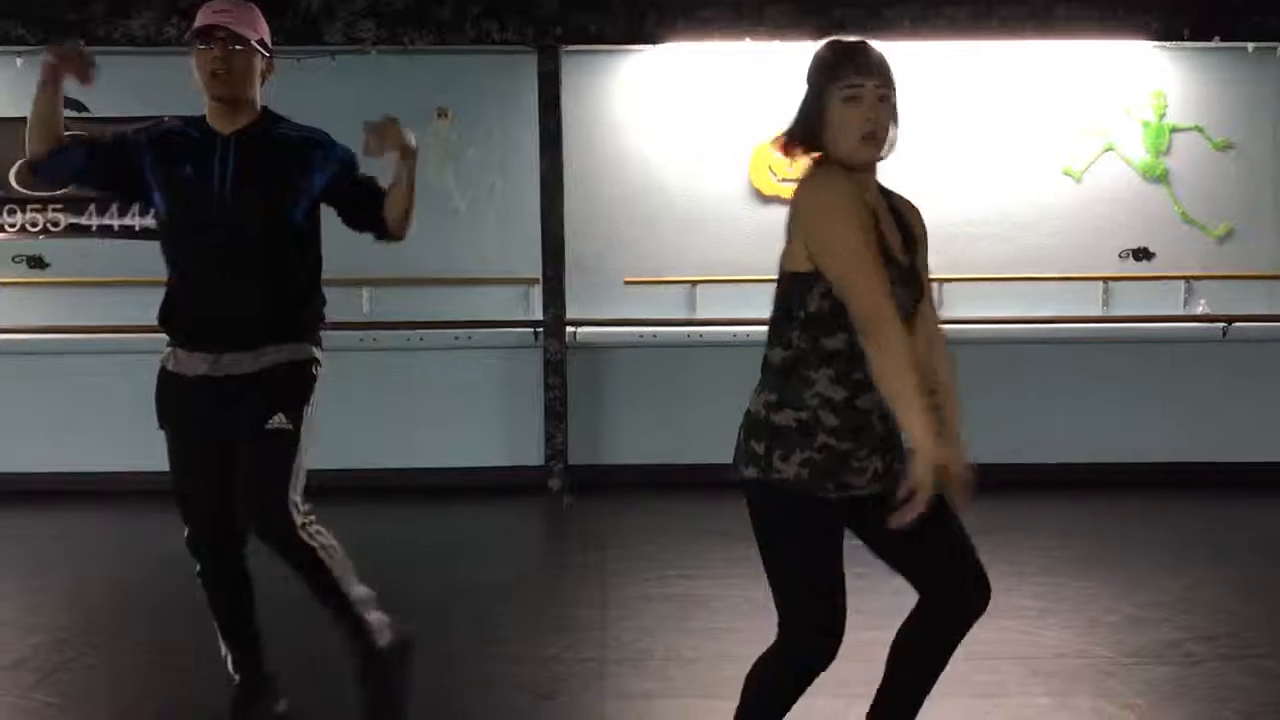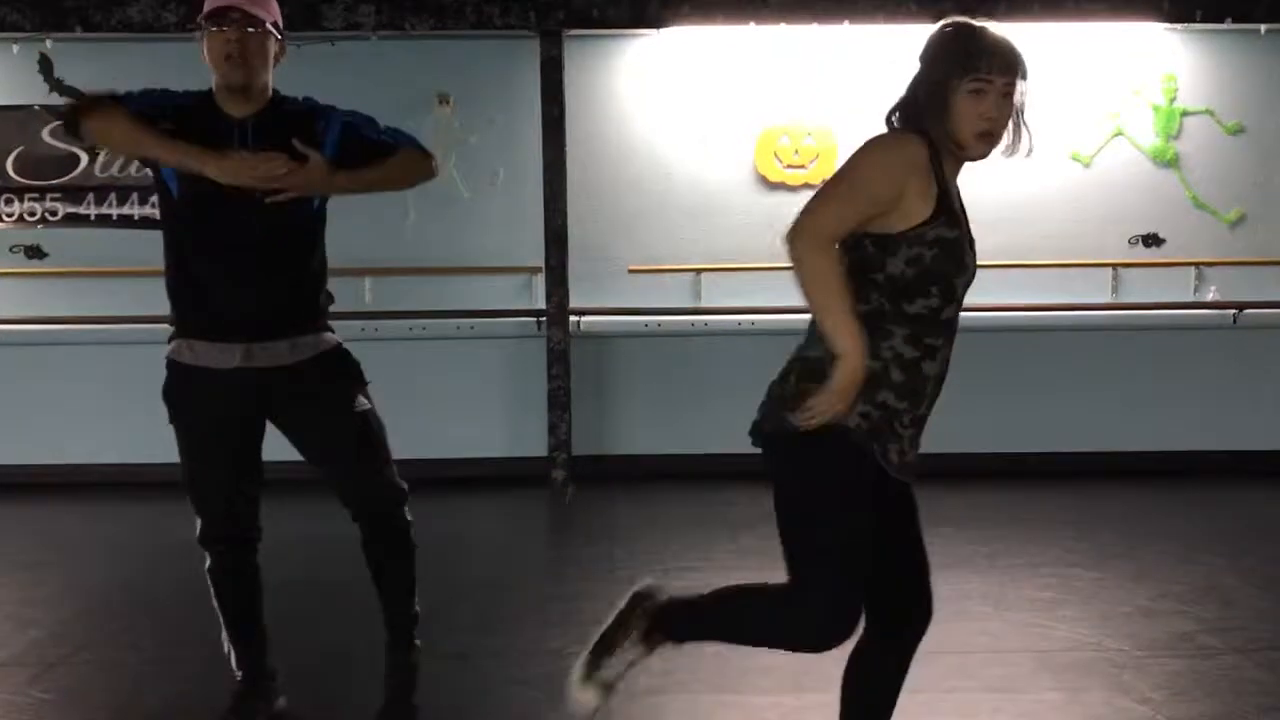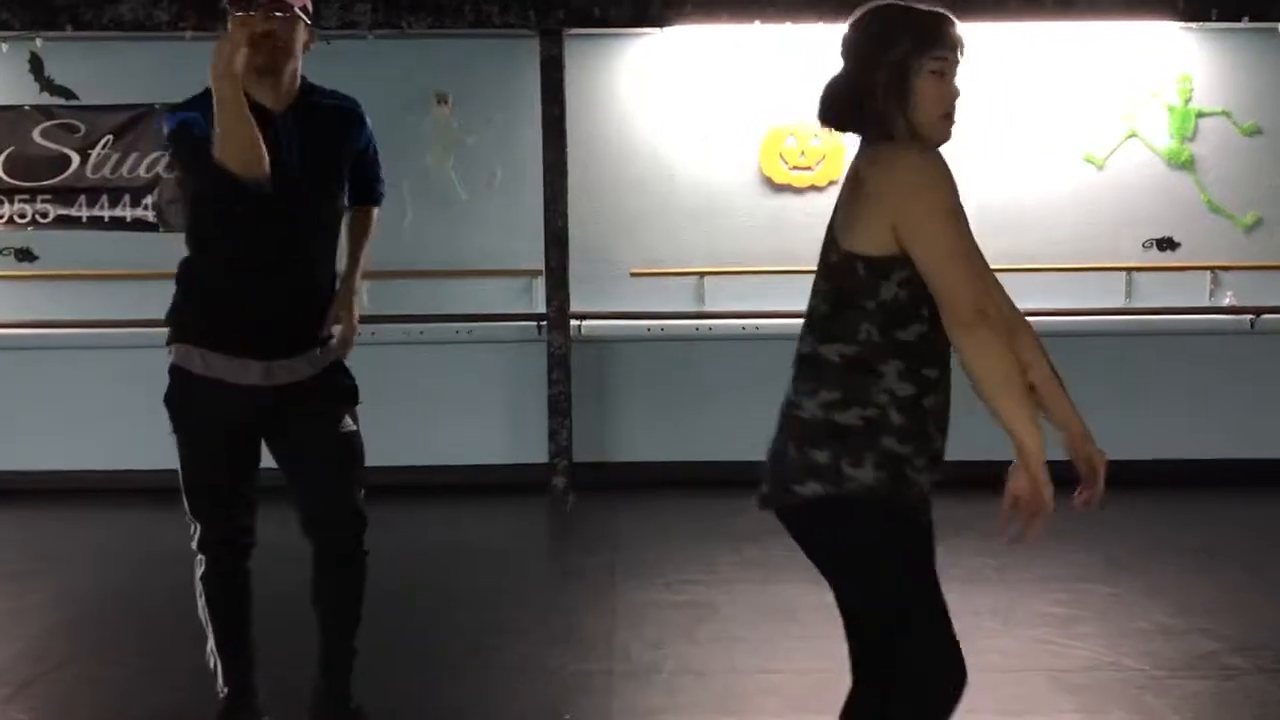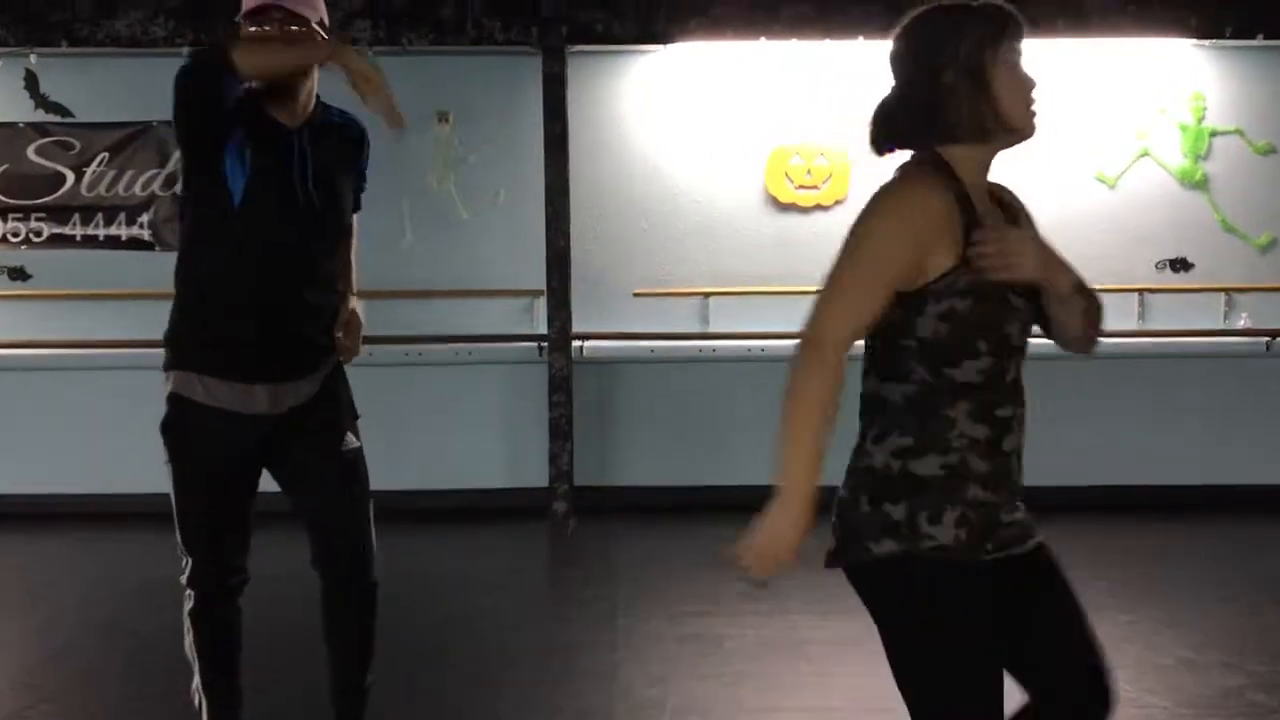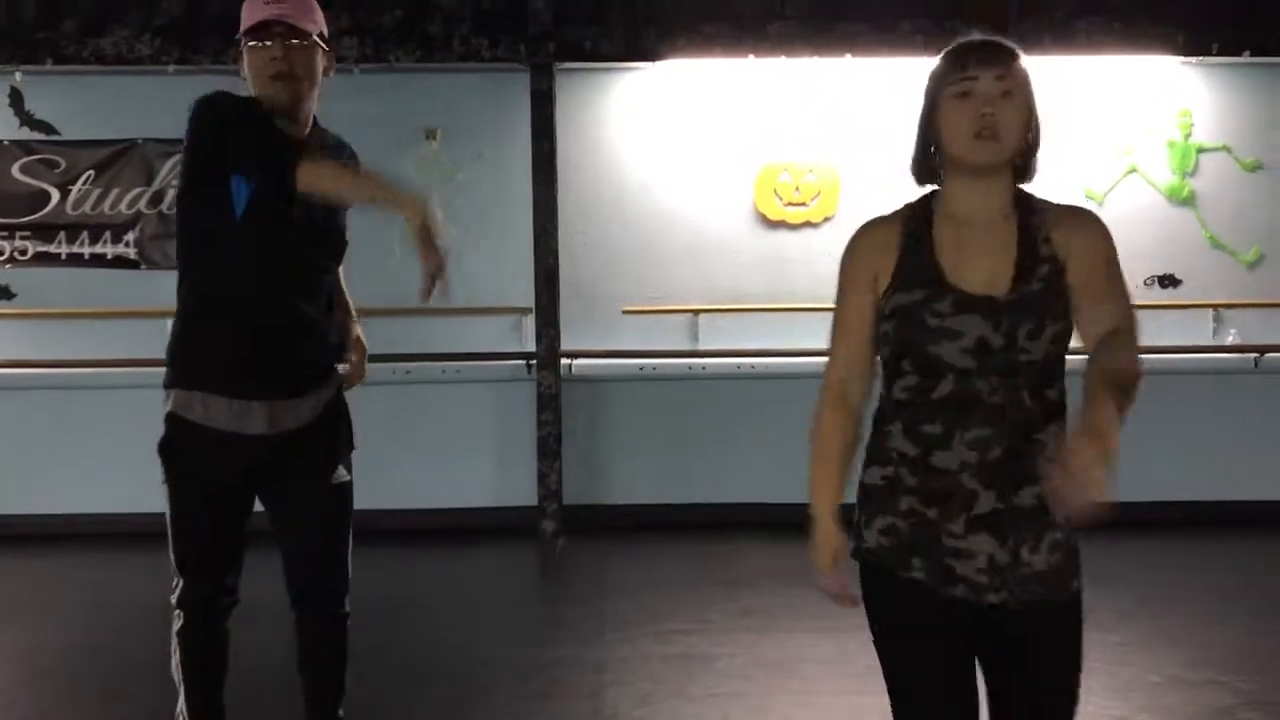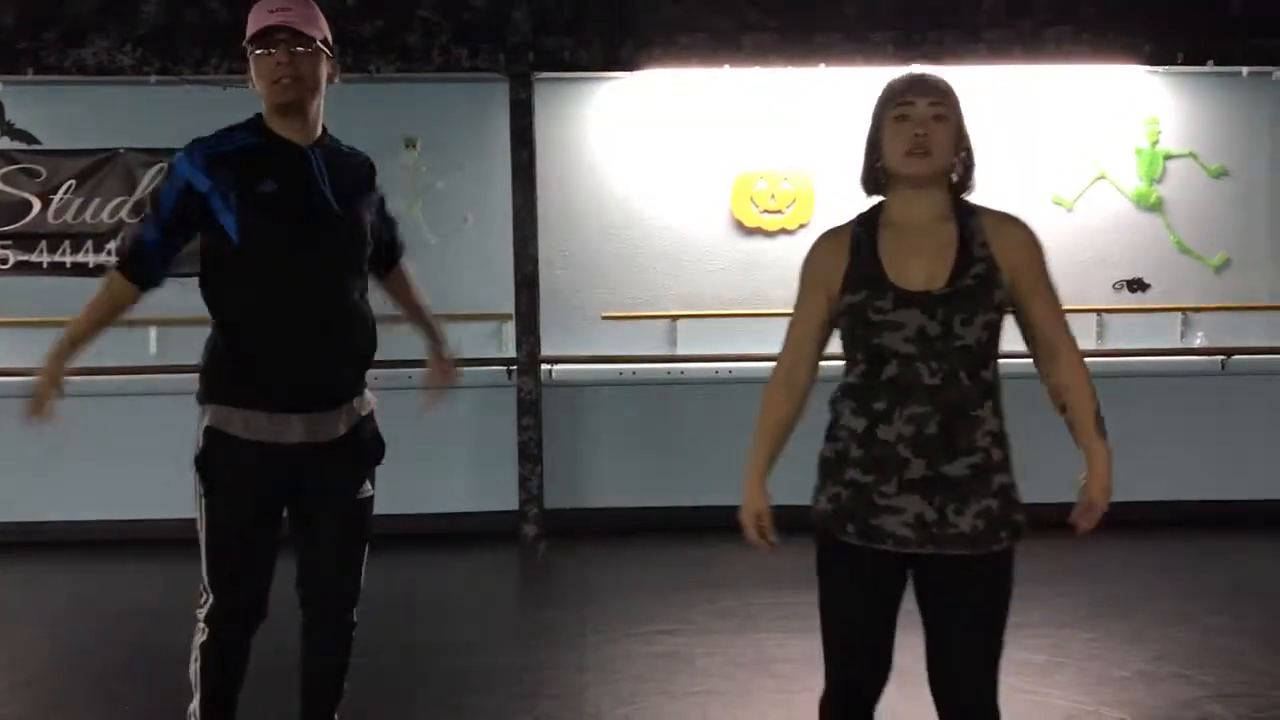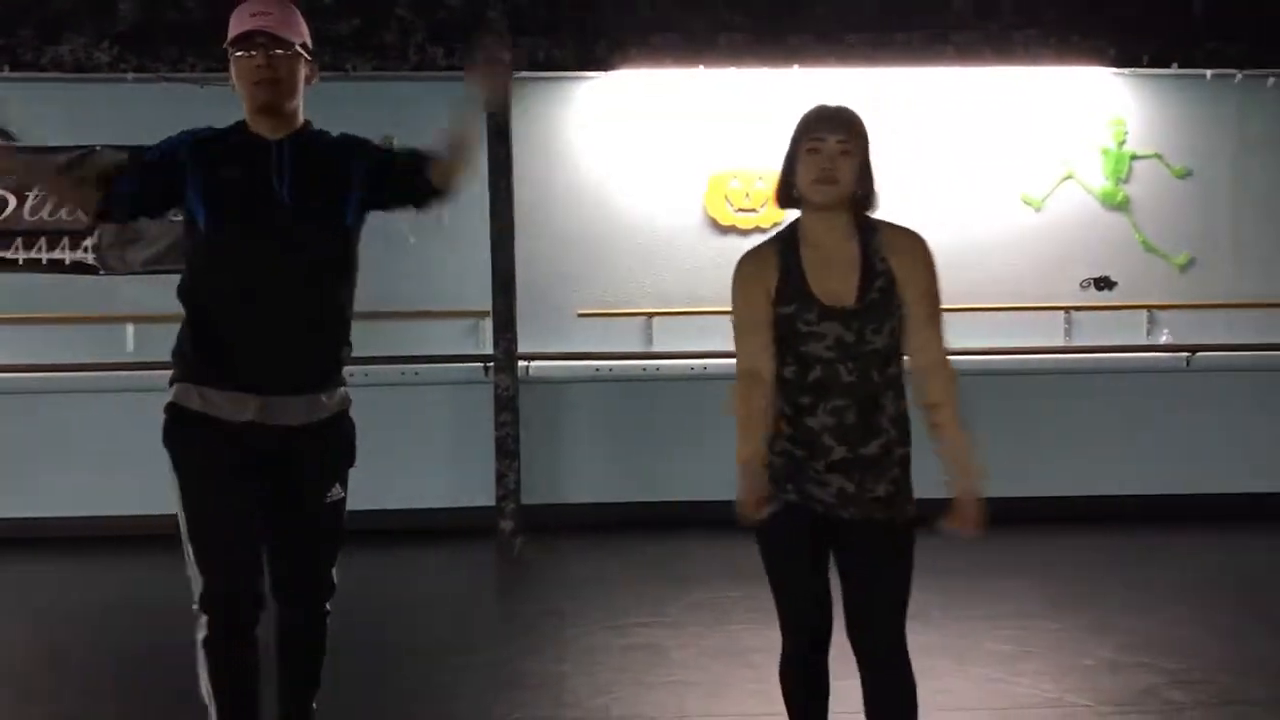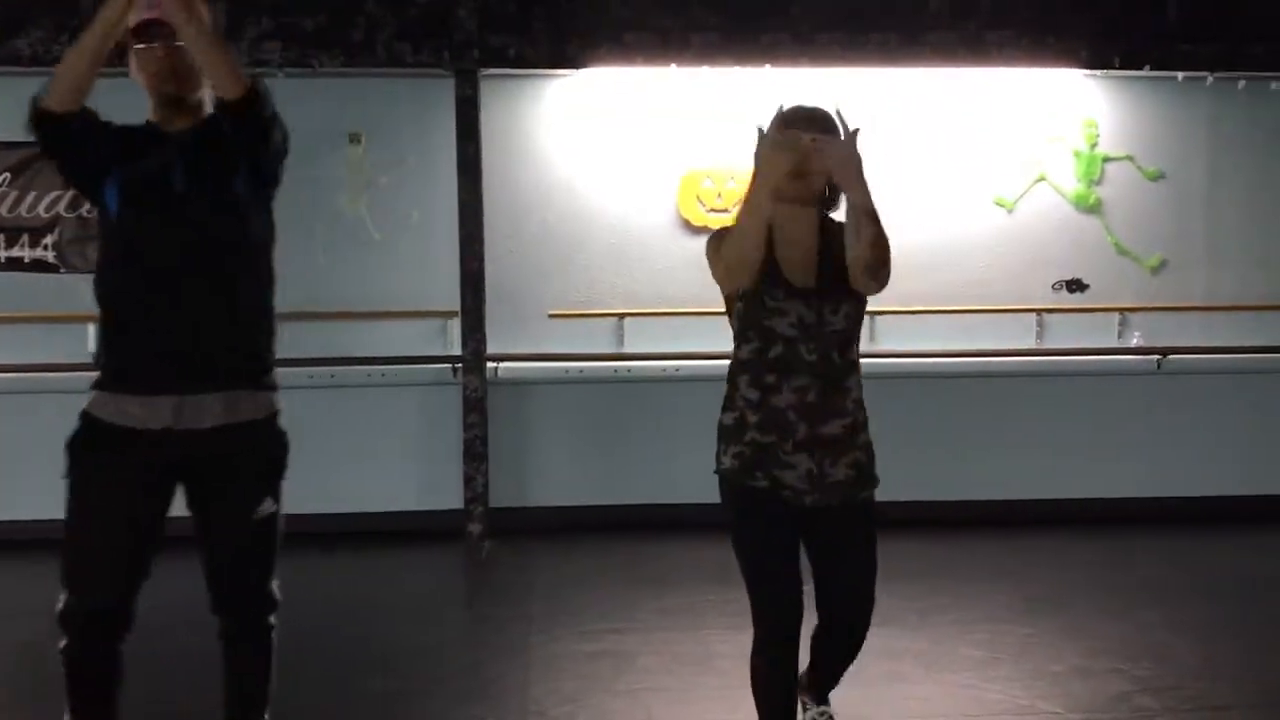
dt=0.4s
person 1, frame 1
left shoulder: (307, 150)
right shoulder: (157, 149)
left elbow: (390, 225)
right elbow: (45, 166)
left wrist: (401, 157)
right wrist: (53, 81)
left hip: (276, 361)
right hip: (190, 369)
left knee: (277, 513)
right knee: (209, 535)
left ankle: (379, 646)
person 1, frame 2
left shoulder: (317, 124)
right shoulder: (168, 115)
left elbow: (418, 161)
right elbow: (84, 118)
left wrist: (330, 182)
right wrist: (210, 162)
left hip: (302, 348)
right hip: (203, 361)
left knee: (379, 495)
right knee: (224, 530)
left ankle: (403, 654)
person 1, frame 3
left shoulder: (343, 119)
right shoulder: (194, 119)
left elbow: (366, 203)
right elbow: (244, 176)
left wrist: (350, 285)
right wrist: (228, 71)
left hip: (310, 363)
right hip: (212, 367)
left knee: (340, 528)
right knee: (221, 541)
person 1, frame 4
left shoulder: (345, 139)
right shoulder: (212, 122)
right elbow: (212, 64)
left wrist: (347, 298)
right wrist: (349, 65)
left hip: (311, 387)
right hip: (209, 393)
left knee: (351, 560)
right knee: (211, 577)
person 1, frame 5
left shoulder: (340, 152)
right shoulder: (218, 122)
right elbow: (290, 160)
left wrist: (344, 325)
right wrist: (407, 204)
left hip: (311, 409)
right hip: (213, 411)
left knee: (323, 591)
right knee: (200, 597)
person 1, frame 6
left shoulder: (357, 172)
right shoulder: (212, 163)
left elbow: (384, 260)
right elbow: (142, 264)
left wrist: (431, 335)
right wrist: (62, 352)
left hip: (343, 425)
right hip: (244, 427)
left knee: (333, 602)
right knee: (231, 603)
person 1, frame 7
left shoulder: (349, 162)
right shoulder: (195, 158)
left elbow: (432, 179)
right elbow: (111, 197)
left wrist: (480, 106)
left hip: (314, 415)
right hip: (212, 412)
left knee: (307, 591)
right knee: (226, 598)
person 1, frame 8
left shoulder: (248, 136)
right shoulder: (111, 148)
left elbow: (244, 98)
right elbow: (50, 115)
left hip: (237, 415)
right hip: (124, 416)
left knee: (246, 600)
right knee: (90, 608)
person 2, frame 1
left shoulder: (901, 214)
right shoulder: (826, 199)
left elbow: (923, 335)
right elbow: (875, 321)
left wrist: (952, 442)
right wrist: (926, 442)
left hip: (871, 456)
right hip: (792, 461)
left knee: (961, 591)
right knee: (811, 637)
person 2, frame 2
left shoulder: (938, 178)
right shoulder: (901, 159)
right elbow: (807, 236)
right wrist: (853, 349)
left hip: (876, 440)
right hip: (825, 431)
left knee: (902, 612)
right knee: (823, 618)
right ankle: (652, 617)
person 2, frame 3
left shoulder: (890, 175)
right shoulder: (907, 171)
left elbow: (995, 311)
right elbow: (972, 319)
left wrist: (1072, 426)
right wrist: (1031, 455)
left hip: (871, 470)
right hip: (846, 473)
person 2, frame 4
left shoulder: (1000, 212)
right shoulder: (918, 204)
left elbow: (1080, 332)
right elbow: (823, 349)
left wrist: (1050, 274)
right wrist: (793, 502)
left hip: (990, 521)
right hip: (914, 527)
person 2, frame 5
left shoulder: (1072, 237)
right shoulder: (881, 245)
left elbow: (1115, 351)
right elbow: (842, 388)
left wrist: (1098, 431)
right wrist: (826, 516)
left hip: (1036, 551)
right hip: (908, 550)
person 2, frame 6
left shoulder: (1003, 241)
right shoulder: (837, 252)
left elbow: (1057, 353)
right elbow: (794, 373)
left wrist: (1098, 459)
right wrist: (755, 477)
left hip: (971, 508)
right hip: (857, 503)
person 2, frame 7
left shoulder: (903, 251)
right shoulder: (762, 267)
left elbow: (931, 365)
right elbow: (755, 373)
left wrist: (964, 472)
right wrist: (750, 467)
left hip: (877, 479)
right hip: (788, 477)
left knee: (882, 645)
right knee: (804, 635)
person 2, frame 8
left shoulder: (849, 242)
right shoulder: (734, 242)
left elbow: (872, 275)
right elbow: (734, 276)
left wrist: (859, 192)
right wrist: (764, 191)
left hip: (841, 461)
right hip: (755, 464)
left knee: (849, 613)
right knee: (776, 620)
